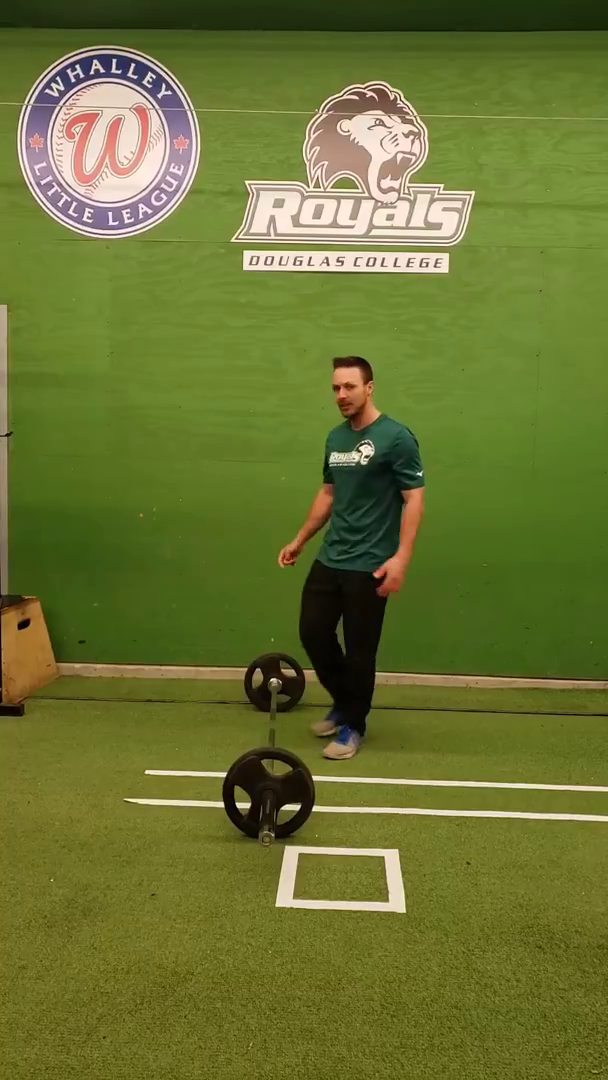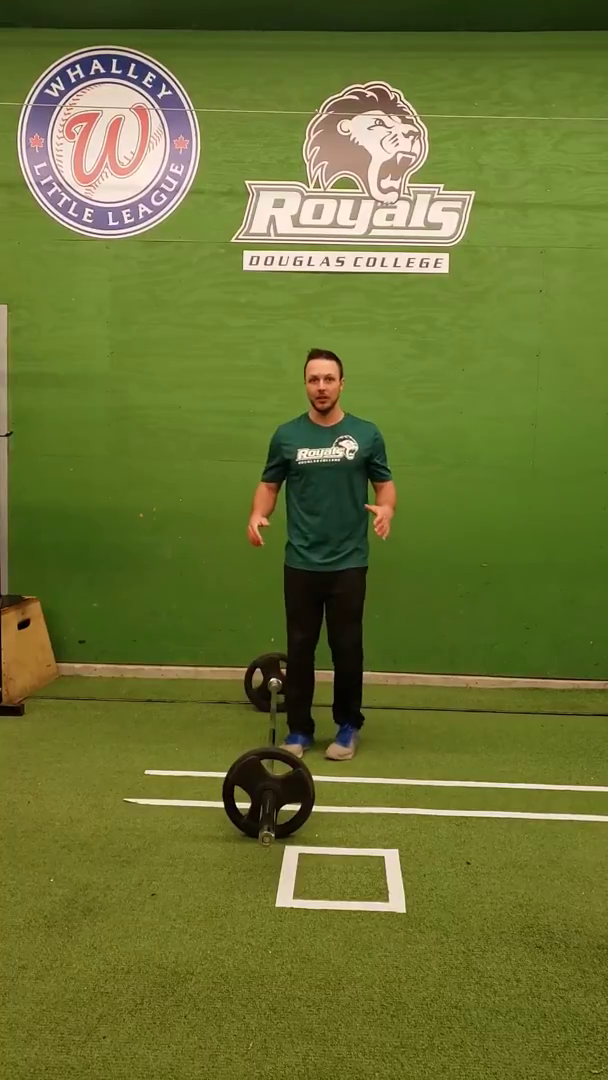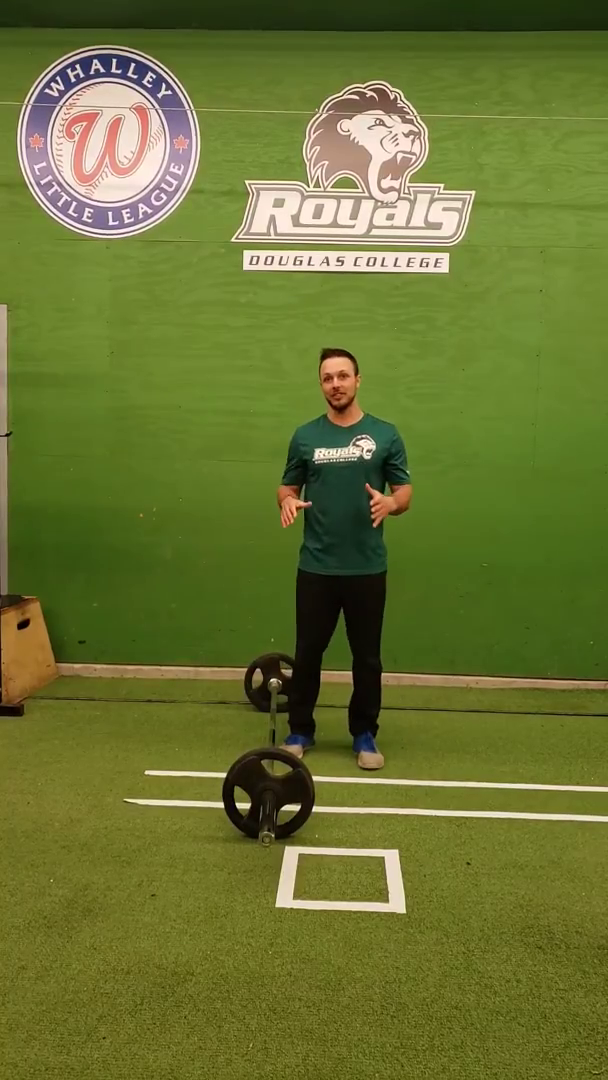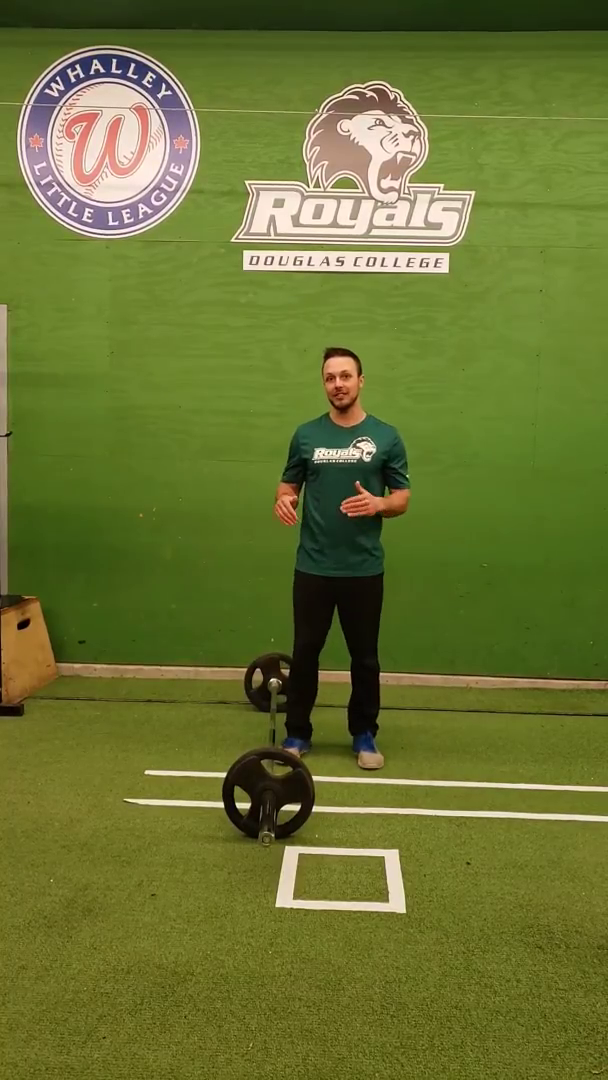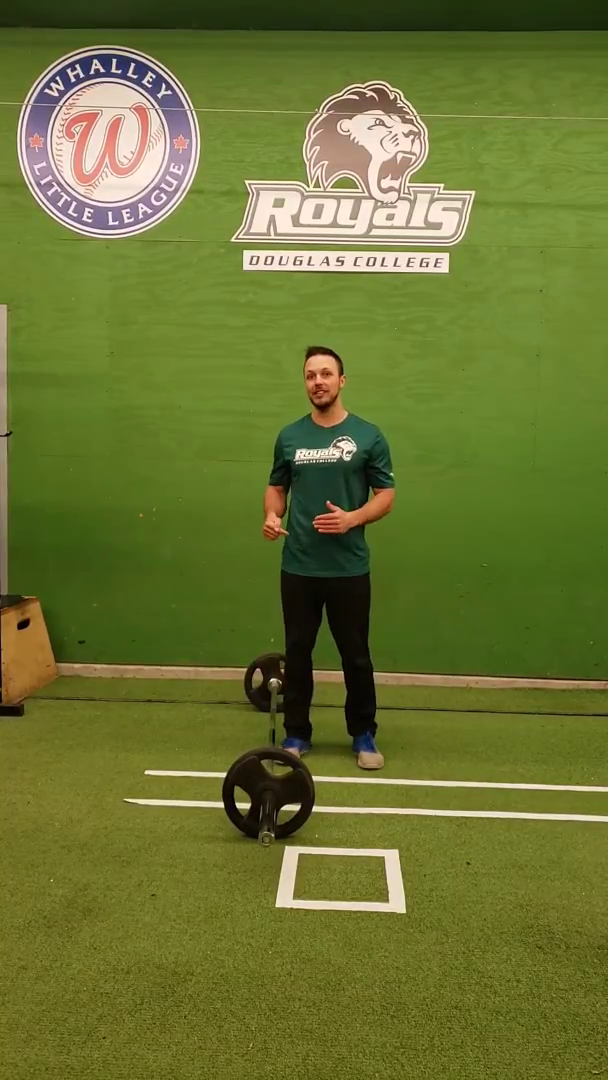
dt=0.7s
person 1, frame 1
left shoulder: (396, 437)
right shoulder: (335, 437)
left elbow: (414, 499)
left wrist: (401, 556)
right wrist: (300, 539)
left hip: (370, 565)
right hip: (330, 558)
left knee: (359, 646)
right knee: (313, 632)
left ankle: (352, 724)
right ankle: (344, 702)
person 1, frame 2
left shoulder: (366, 434)
right shoulder: (287, 435)
left elbow: (385, 484)
right elbow: (267, 486)
left wrist: (386, 506)
right wrist: (258, 514)
left hip: (349, 561)
right hip: (301, 563)
left knee: (346, 646)
right knee: (300, 648)
left ankle: (348, 725)
right ankle: (299, 729)
person 1, frame 3
left shoulder: (385, 434)
right shoulder: (305, 435)
left elbow: (405, 493)
right elbow: (287, 489)
left wrist: (390, 503)
right wrist: (288, 503)
left hip: (367, 567)
right hip: (315, 566)
left knee: (367, 655)
right knee: (308, 652)
left ankle: (364, 734)
right ankle: (300, 731)
person 1, frame 4
left shoulder: (386, 437)
right shoulder: (306, 434)
left elbow: (402, 499)
right elbow: (289, 485)
left wrist: (377, 505)
right wrist: (283, 501)
left hip: (363, 568)
right hip: (312, 567)
left knee: (364, 656)
right knee: (305, 652)
left ankle: (364, 734)
right ankle: (297, 733)
person 1, frame 5
left shoulder: (367, 435)
right shoulder: (289, 436)
left elbow: (385, 495)
right elbow: (276, 487)
left wrist: (352, 517)
right wrist: (272, 516)
left hip: (348, 568)
right hip: (298, 567)
left knee: (355, 654)
right knee: (297, 652)
left ankle: (363, 734)
right ankle: (296, 733)
